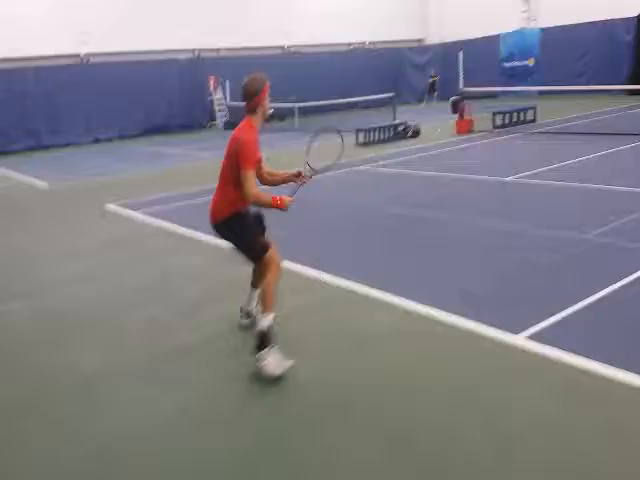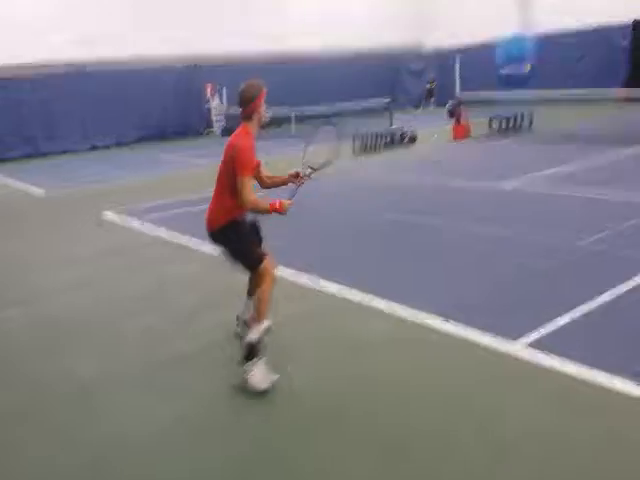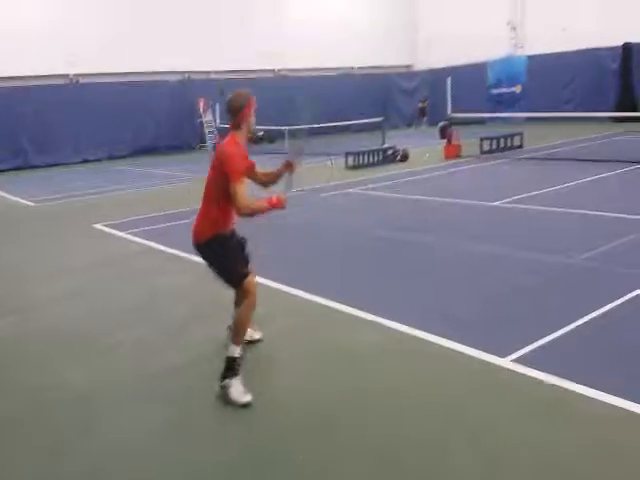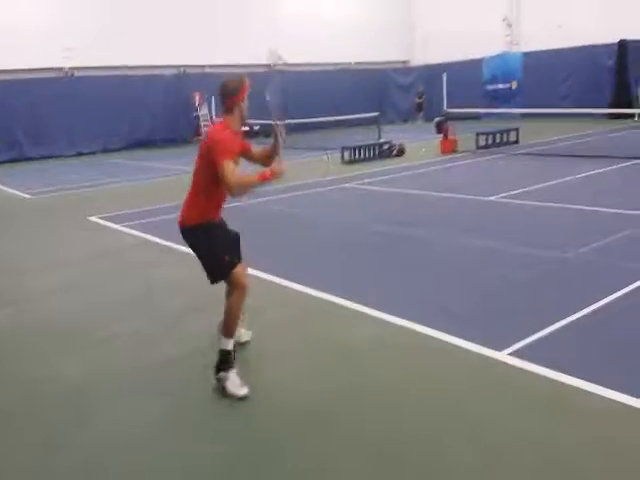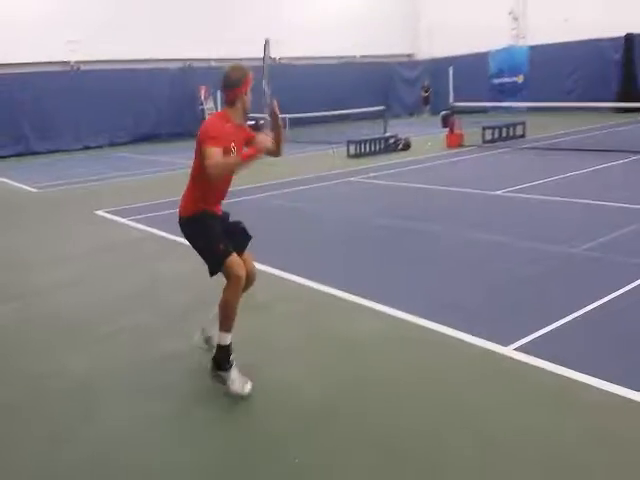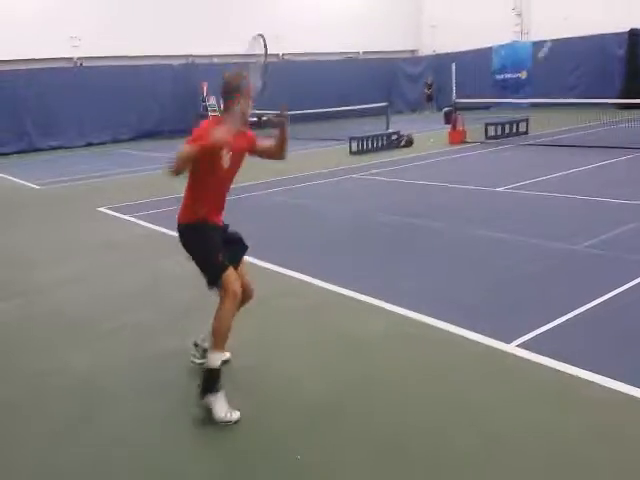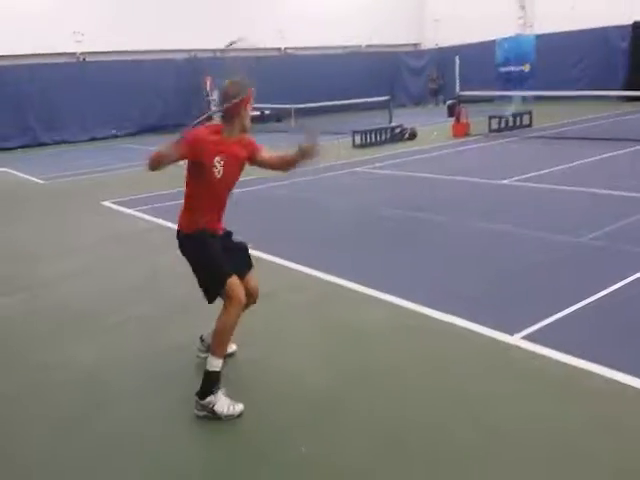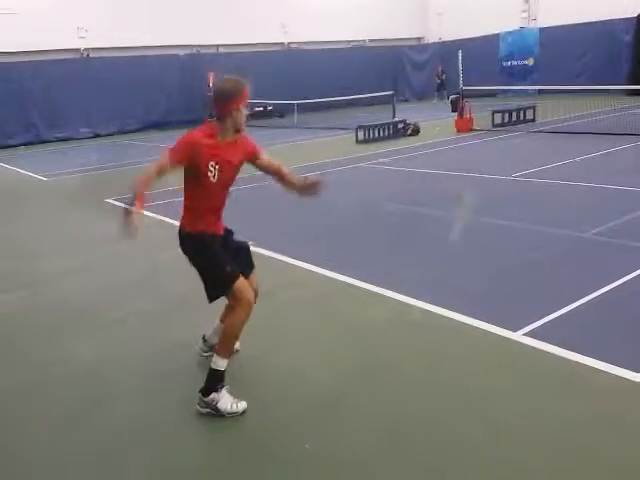
dt=0.1s
person 1, frame 1
left shoulder: (248, 133)
right shoulder: (246, 138)
left elbow: (264, 177)
right elbow: (250, 193)
left wrist: (290, 176)
right wrist: (278, 202)
left hip: (233, 210)
right hip: (229, 215)
left knee: (264, 250)
right knee: (273, 261)
left ankle: (250, 310)
right ankle: (265, 347)
person 1, frame 2
left shoulder: (245, 139)
right shoulder: (242, 144)
left elbow: (263, 179)
right elbow: (248, 201)
left wrist: (288, 178)
right wrist: (277, 206)
left hip: (230, 217)
right hip: (225, 222)
left knee: (260, 261)
right knee: (267, 271)
left ankle: (247, 318)
right ankle: (252, 359)
person 1, frame 3
left shoulder: (237, 149)
right shoulder: (231, 153)
left elbow: (262, 180)
right elbow: (245, 206)
left wrist: (282, 170)
right wrist: (276, 203)
left hip: (221, 230)
right hip: (211, 236)
left knee: (245, 280)
right knee: (249, 290)
left ankle: (239, 329)
right ankle: (230, 376)
person 1, frame 4
left shoulder: (232, 135)
right shoulder: (220, 136)
left elbow: (261, 158)
right elbow: (233, 185)
left wrist: (276, 141)
right wrist: (269, 174)
left hip: (210, 218)
right hip: (198, 223)
left knee: (238, 273)
right knee: (239, 283)
left ankle: (231, 328)
right ankle: (224, 367)
person 1, frame 5
left shoulder: (241, 129)
right shoulder: (217, 127)
left elbow: (275, 149)
right elbow: (213, 171)
left wrist: (276, 123)
right wrist: (253, 151)
left hip: (215, 212)
right hip: (197, 215)
left knee: (248, 274)
right knee: (236, 274)
left ankle: (217, 333)
right ankle: (222, 362)
person 1, frame 6
left shoulder: (243, 135)
right shoulder: (208, 130)
left elbow: (277, 153)
right elbow: (176, 168)
left wrist: (282, 128)
right wrist: (210, 142)
left hip: (215, 222)
right hip: (195, 225)
left knee: (245, 288)
right knee: (231, 290)
left ankle: (210, 345)
right ankle: (210, 388)
person 1, frame 7
left shoulder: (245, 144)
right shoulder: (201, 137)
left elbow: (279, 163)
right elbow: (154, 164)
left wrist: (301, 154)
right wrist: (175, 146)
left hip: (218, 231)
right hip: (195, 234)
left knee: (247, 293)
right knee: (237, 296)
left ankle: (212, 341)
right ankle: (208, 395)
person 1, frame 8
left shoulder: (241, 142)
right shoulder: (195, 143)
left elbow: (273, 167)
right elbow: (153, 172)
left wrist: (298, 183)
right wrist: (137, 201)
left hip: (217, 229)
right hip: (196, 235)
left knee: (250, 291)
right knee: (243, 297)
left ankle: (215, 339)
right ankle: (211, 391)
